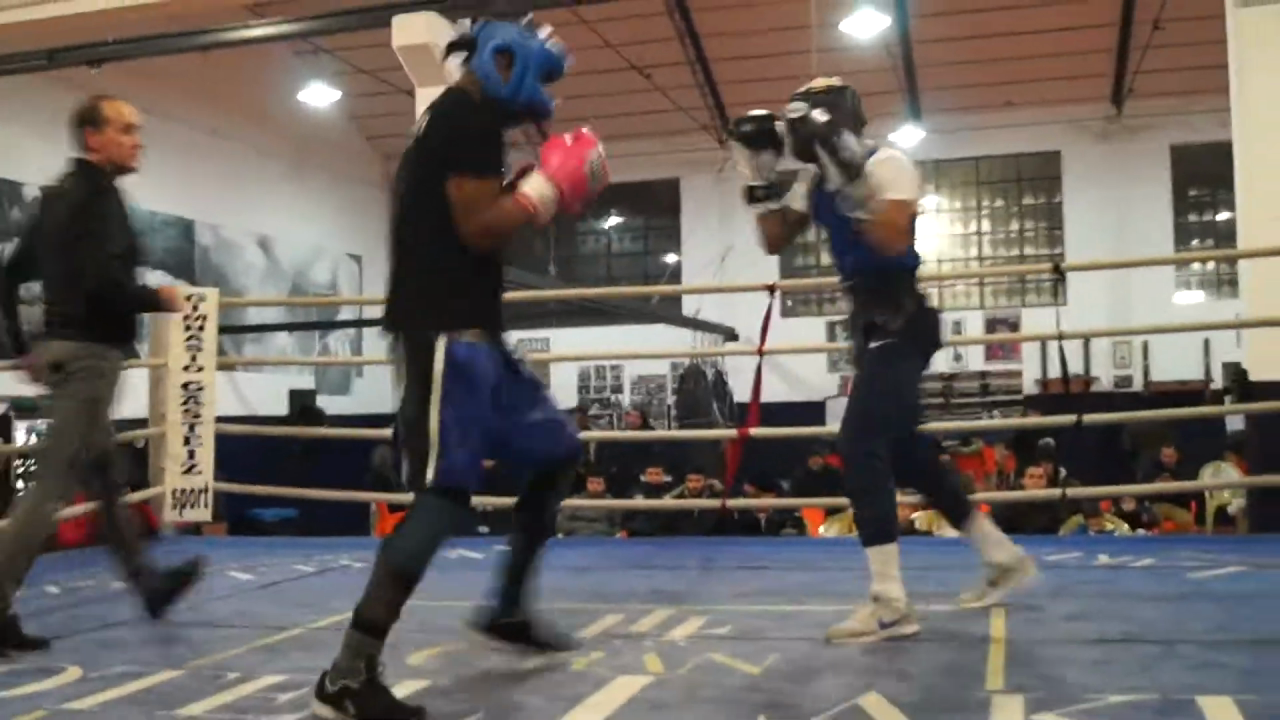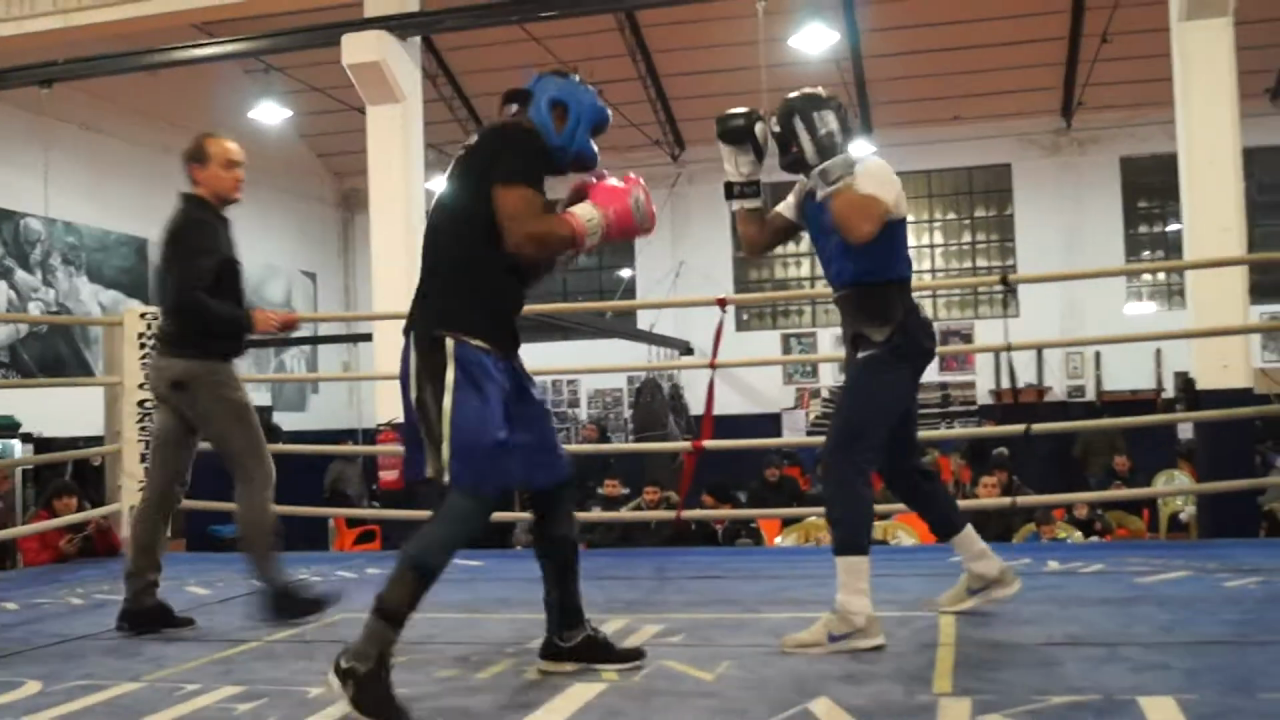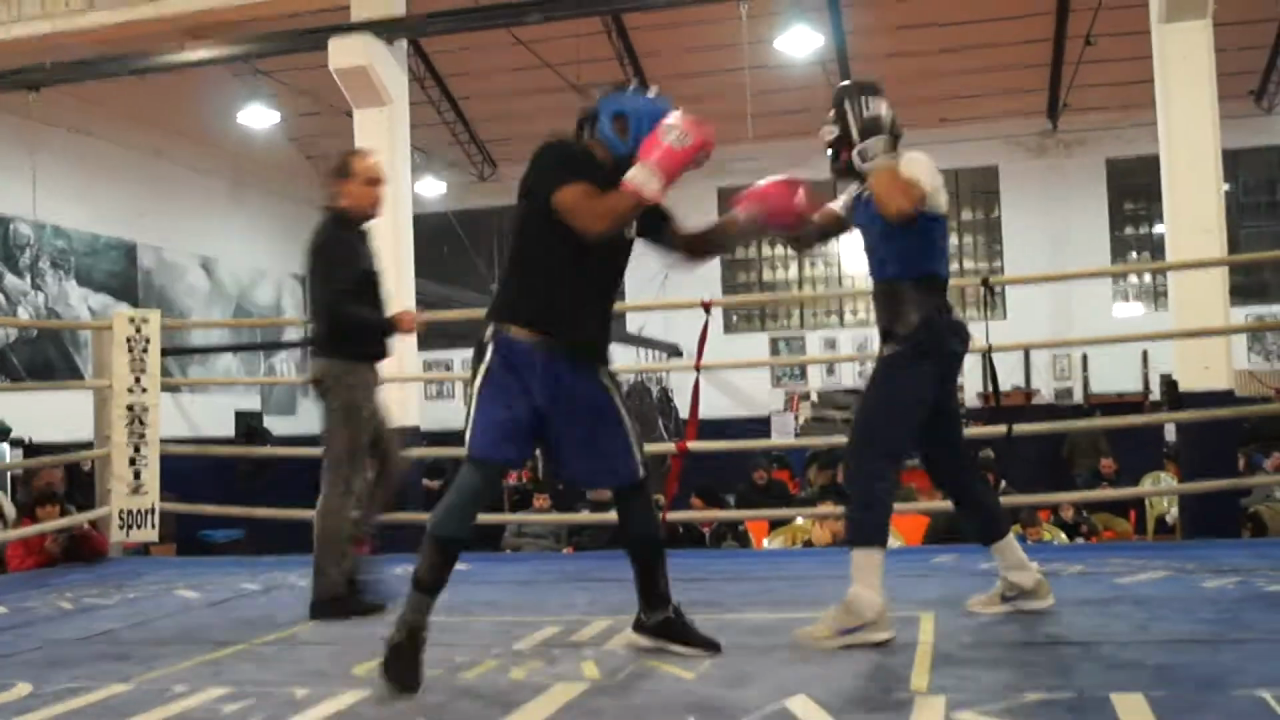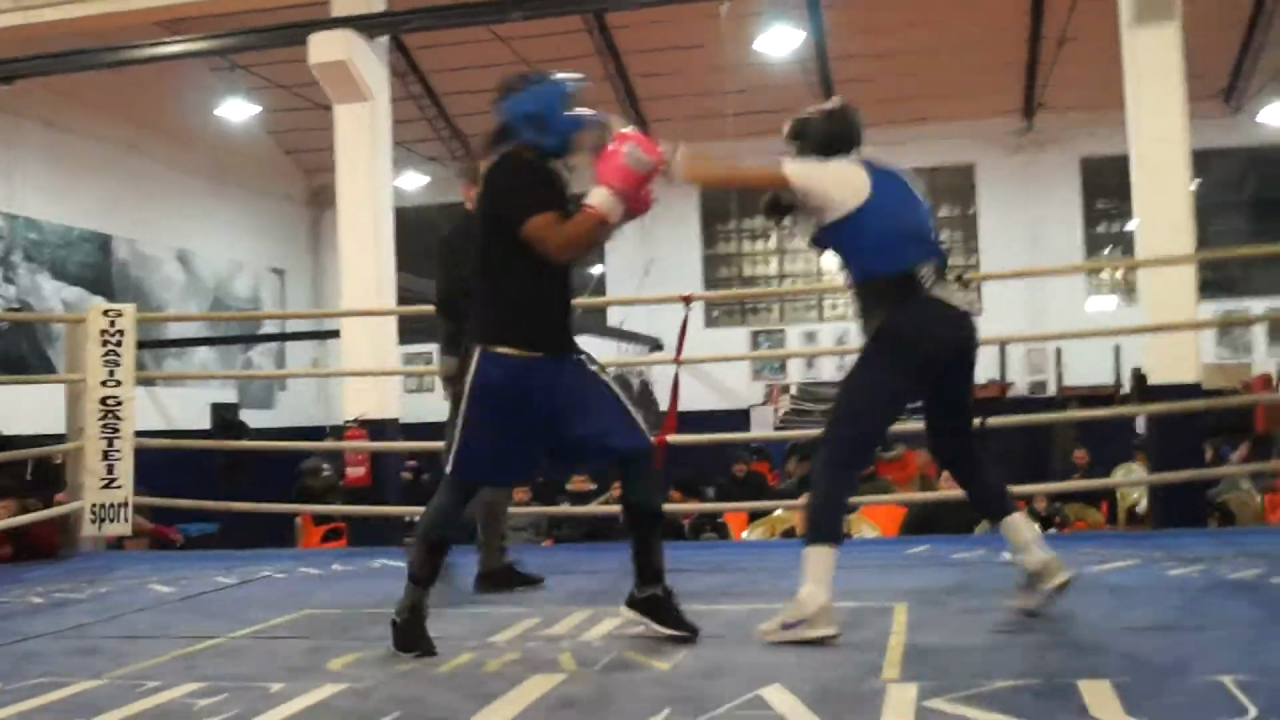
dt=0.4s
person 1, frame 1
left shoulder: (462, 122)
right shoulder: (465, 113)
right elbow: (480, 228)
left wrist: (545, 181)
right wrist: (551, 183)
left hip: (474, 337)
right hip: (444, 339)
left knee: (557, 453)
right knee: (446, 497)
left ankle: (507, 609)
person 1, frame 2
left shoulder: (508, 159)
right shoulder: (513, 141)
right elbow: (523, 238)
left wrist: (580, 219)
right wrist: (597, 214)
left hip: (492, 351)
right hip: (452, 349)
left knee: (553, 489)
right knee: (470, 498)
left ankle: (568, 636)
right ankle: (364, 660)
person 1, frame 3
left shoulder: (627, 183)
right shoulder: (559, 159)
left elbow: (690, 248)
right elbow: (594, 223)
left wrist: (751, 215)
right wrist: (658, 166)
left hip: (580, 359)
right hip: (520, 348)
left knee: (631, 485)
right knee: (482, 472)
left ankle: (657, 617)
right ankle: (411, 624)
person 1, frame 4
left shoulder: (540, 177)
right shoulder: (516, 172)
right elbow: (560, 249)
left wrist: (619, 208)
right wrist: (611, 190)
left hip: (558, 357)
right hip: (504, 359)
left knee: (638, 454)
right knee: (462, 484)
left ankle: (649, 590)
right ankle: (411, 609)
person 2, frame 1
left shoulder: (885, 165)
right shoulder: (817, 179)
left elbow: (894, 242)
right elbow: (775, 239)
left wrist: (849, 174)
right wrist: (761, 169)
left hip: (898, 325)
right hip: (872, 328)
left knee: (860, 449)
right knee: (905, 452)
left ankle: (890, 604)
right ankle: (1003, 555)
person 2, frame 2
left shoulder: (867, 171)
right shoulder: (809, 192)
left elbow: (858, 229)
right elbow: (755, 242)
left wrist: (828, 156)
right wrist: (741, 167)
left hip: (892, 339)
right hip: (873, 341)
left knee: (844, 461)
right knee: (899, 464)
left ankle: (854, 616)
right ankle: (986, 569)
person 2, frame 3
left shoulder: (914, 167)
right shoulder: (862, 193)
left elbow: (897, 205)
right elbow: (804, 236)
left wrist: (871, 141)
left hip: (923, 337)
right hip: (913, 340)
left knee: (869, 455)
right knee: (949, 463)
left ankle: (865, 608)
right ankle: (1024, 580)
person 2, frame 4
left shoulder: (832, 175)
right shoulder: (890, 182)
left elbow: (718, 174)
left wrist: (683, 164)
right wrist: (817, 221)
left hip: (904, 333)
right hip: (951, 325)
left knee: (837, 459)
right knee: (956, 451)
left ankle: (812, 605)
right ankle: (1038, 561)
person 3, frame 1
left shoulder: (58, 196)
right shoulder: (99, 197)
right elbow: (105, 283)
right wrist: (158, 298)
left hip: (62, 347)
right hip: (90, 352)
left knee: (109, 476)
right knee: (53, 484)
left ankle: (149, 583)
person 3, frame 2
left shoulder: (191, 223)
right shoulder: (199, 224)
right elbow: (184, 302)
left wrist: (256, 319)
right wrist: (248, 321)
left hip: (174, 366)
right hip: (202, 369)
left knee: (164, 485)
right knee: (255, 472)
left ankle: (139, 602)
right ankle: (275, 589)
person 3, frame 3
left shoulder: (343, 235)
right shoulder: (338, 236)
left elbow: (327, 311)
right elbow: (332, 310)
left wrist: (381, 326)
right wrist: (390, 323)
left hip: (344, 367)
right hip: (345, 369)
left knee: (388, 466)
right knee: (342, 480)
left ankle: (340, 571)
right ankle: (330, 590)
person 3, frame 4
left shoulder: (477, 234)
right shoulder: (465, 235)
right elbow: (453, 302)
left hip: (475, 361)
right hip: (474, 362)
left ankle: (493, 563)
